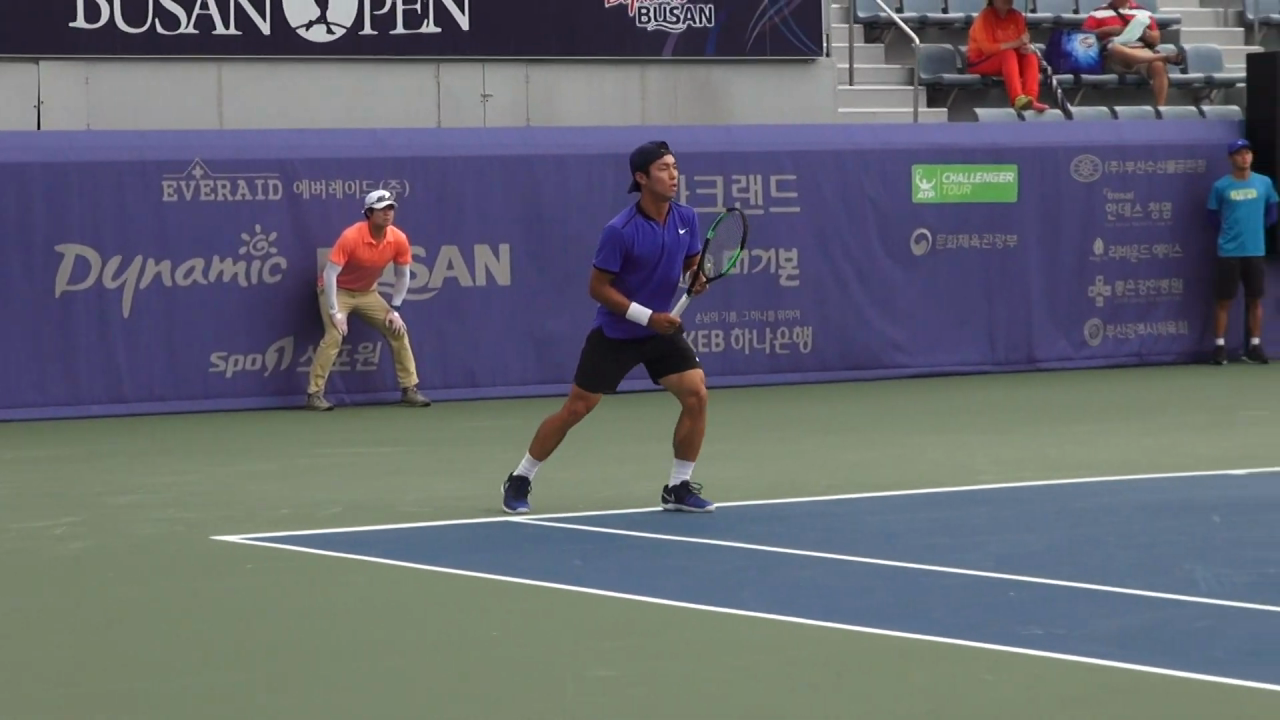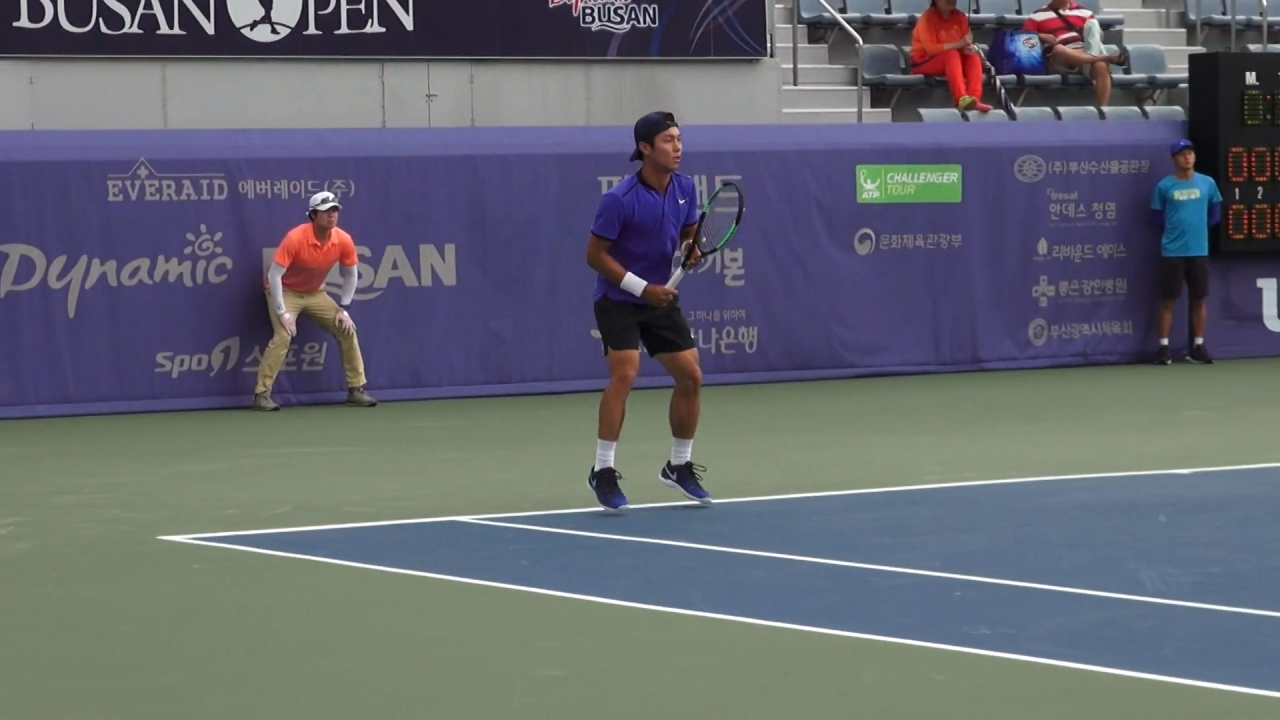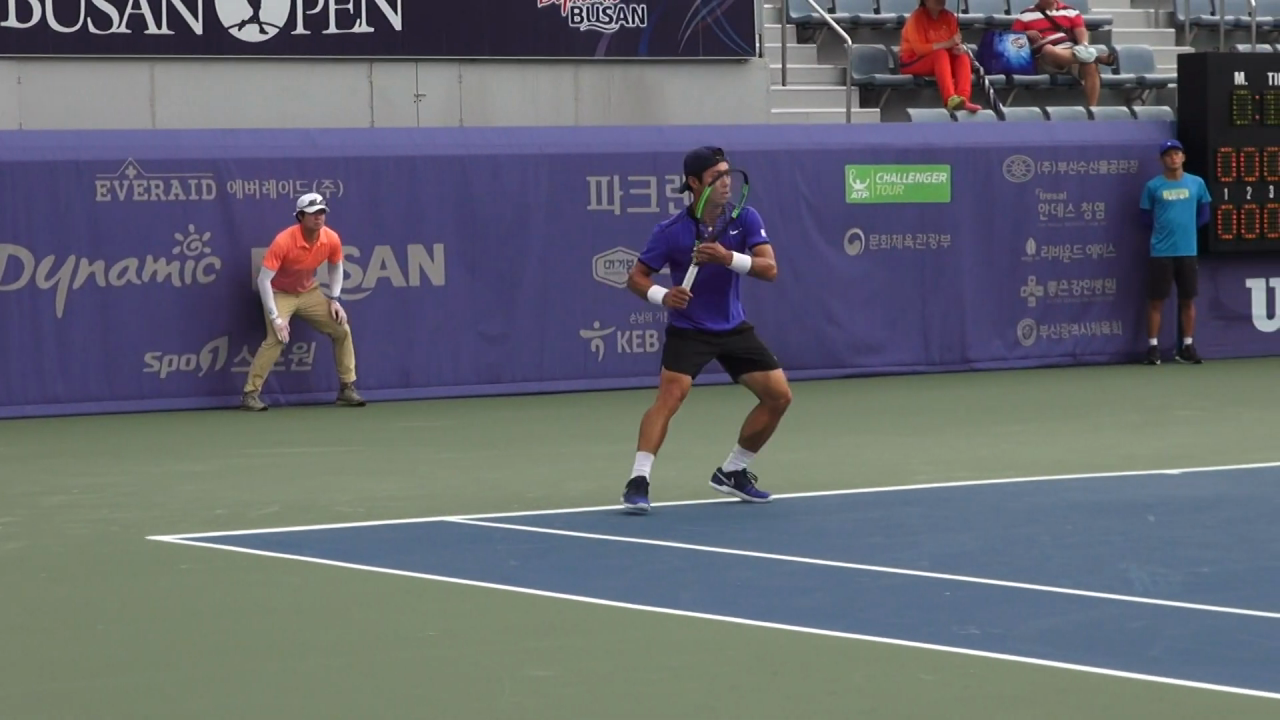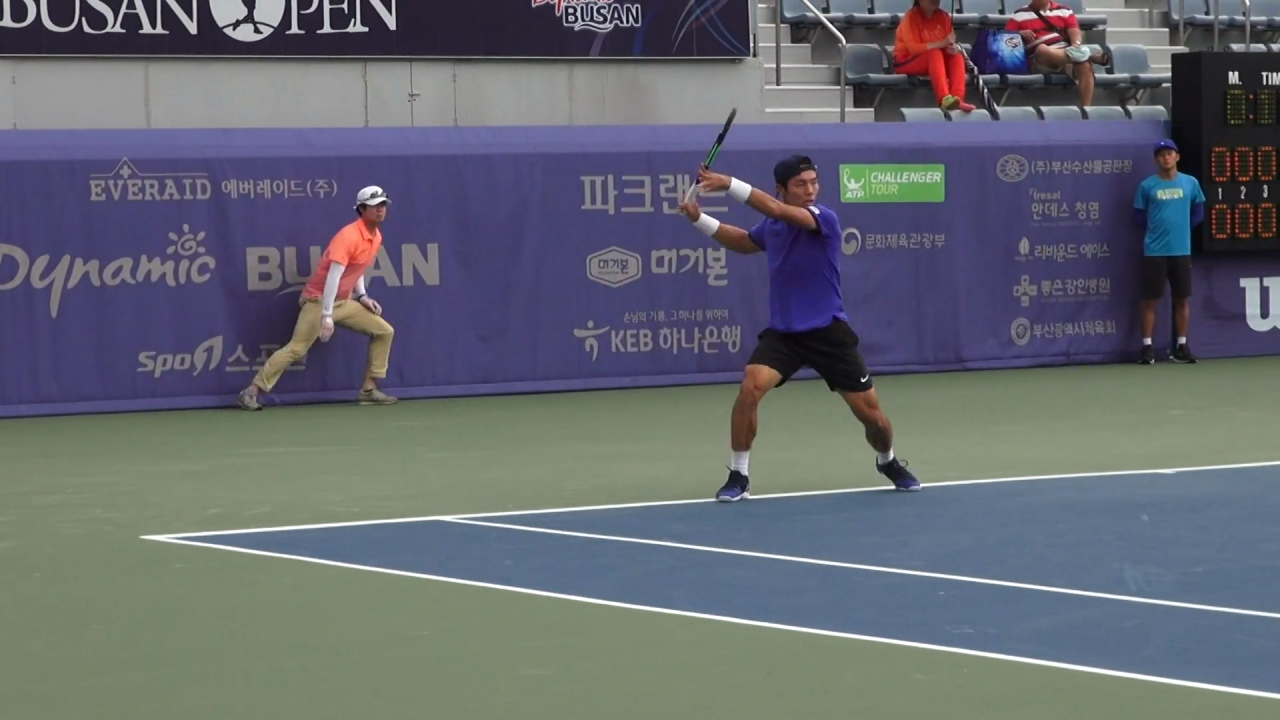
dt=0.3s
person 1, frame 1
left shoulder: (687, 218)
right shoulder: (620, 230)
left elbow: (692, 263)
right elbow: (598, 288)
left wrist: (697, 279)
right wrist: (647, 317)
left hip: (661, 330)
right hip: (615, 332)
left knee: (696, 397)
right knee: (576, 409)
left ankle: (678, 487)
right ankle: (520, 479)
person 1, frame 2
left shoulder: (686, 189)
right shoulder: (619, 198)
left elbow: (689, 236)
right elbow: (594, 254)
right wrist: (640, 288)
left hip: (657, 301)
right hip: (619, 299)
left knee: (690, 377)
right knee: (623, 377)
left ankle: (681, 465)
right ankle: (604, 472)
person 1, frame 3
left shoulder: (746, 218)
right shoulder: (669, 231)
left elbow: (769, 268)
right elbow: (637, 278)
left wrist: (729, 258)
right wrist: (662, 296)
left hip: (733, 327)
right hip: (688, 330)
left knee: (779, 396)
right knee: (669, 396)
left ankle: (732, 472)
right ankle: (638, 481)
person 1, frame 4
left shoulder: (825, 217)
right shoulder: (771, 228)
left elbow: (779, 209)
right elbow: (744, 240)
left wrist: (729, 184)
right wrist: (700, 219)
left hip: (829, 332)
right hip: (782, 332)
left knee: (869, 411)
right knee: (750, 390)
left ankle: (889, 461)
right ankle: (739, 476)
person 2, frame 1
left shoulder: (1265, 183)
right shoulder: (1220, 186)
left elbow: (1271, 212)
right elbow: (1214, 216)
left wrist: (1256, 228)
right wrist: (1230, 231)
left hip: (1256, 251)
right hip: (1229, 251)
left knee: (1255, 300)
right knee: (1224, 300)
left ankle: (1254, 346)
right ankle: (1220, 345)
person 2, frame 2
left shoulder: (1208, 183)
right shoulder: (1164, 186)
left elbow: (1215, 213)
right elbow: (1157, 216)
left wrist: (1198, 227)
right wrist: (1175, 229)
left hip: (1199, 251)
right hip: (1172, 252)
left knee: (1198, 300)
right knee: (1168, 301)
left ankle: (1198, 346)
right ankle: (1164, 347)
person 2, frame 3
left shoulder: (1197, 183)
right shoulder: (1153, 186)
left elbow: (1204, 213)
right elbow: (1146, 216)
left wrist: (1187, 228)
right wrist: (1164, 229)
left hip: (1188, 251)
right hip: (1161, 252)
left knee: (1188, 300)
right knee: (1156, 301)
left ankle: (1187, 346)
right ankle: (1153, 347)
person 2, frame 4
left shoulder: (1191, 183)
right shoulder: (1147, 185)
left elbow: (1198, 213)
right elbow: (1140, 215)
left wrist: (1180, 227)
right wrist: (1157, 229)
left hip: (1181, 250)
right hip: (1154, 251)
left knee: (1182, 300)
right knee: (1150, 300)
left ankle: (1181, 345)
right ankle: (1147, 346)
person 3, frame 1
left shoulder: (399, 239)
right shoulder: (351, 236)
left elbow: (403, 276)
right elbow: (329, 274)
left wrist: (394, 310)
right wrist: (335, 312)
left hip: (368, 292)
right hip: (337, 290)
left knee: (398, 331)
right knee: (334, 335)
left ankle: (409, 389)
right ankle: (315, 394)
person 3, frame 2
left shoulder: (344, 240)
right shoulder: (295, 238)
left elbow: (351, 275)
right elbow: (273, 276)
left wrist: (344, 308)
right wrist: (283, 313)
left hip: (316, 292)
right hip: (286, 291)
left knee: (347, 330)
right knee: (283, 336)
left ankle: (356, 389)
right ankle: (262, 393)
person 3, frame 3
left shoulder: (332, 239)
right shoulder: (283, 241)
left elbow: (336, 269)
right elbow: (263, 280)
left wrist: (334, 300)
right wrist: (275, 318)
left hip: (309, 292)
right hip: (279, 293)
left knee: (341, 329)
right knee: (276, 339)
left ankle: (346, 388)
right ankle: (250, 393)
person 3, frame 4
left shoulder: (376, 237)
right shoulder: (348, 236)
right elbow: (332, 275)
left wrist: (363, 296)
right wrist: (327, 315)
left hip: (344, 301)
right hip: (318, 298)
left knee: (384, 332)
right knee: (297, 348)
left ankle: (368, 389)
right ankle: (253, 390)
